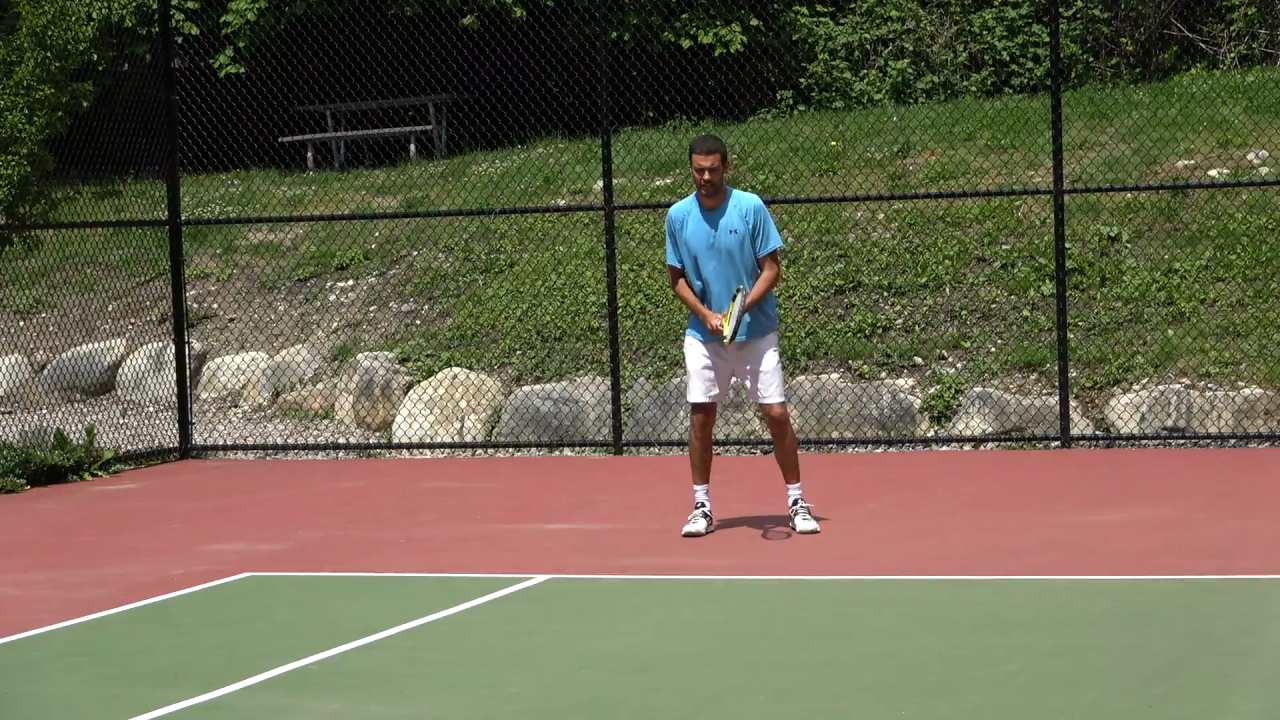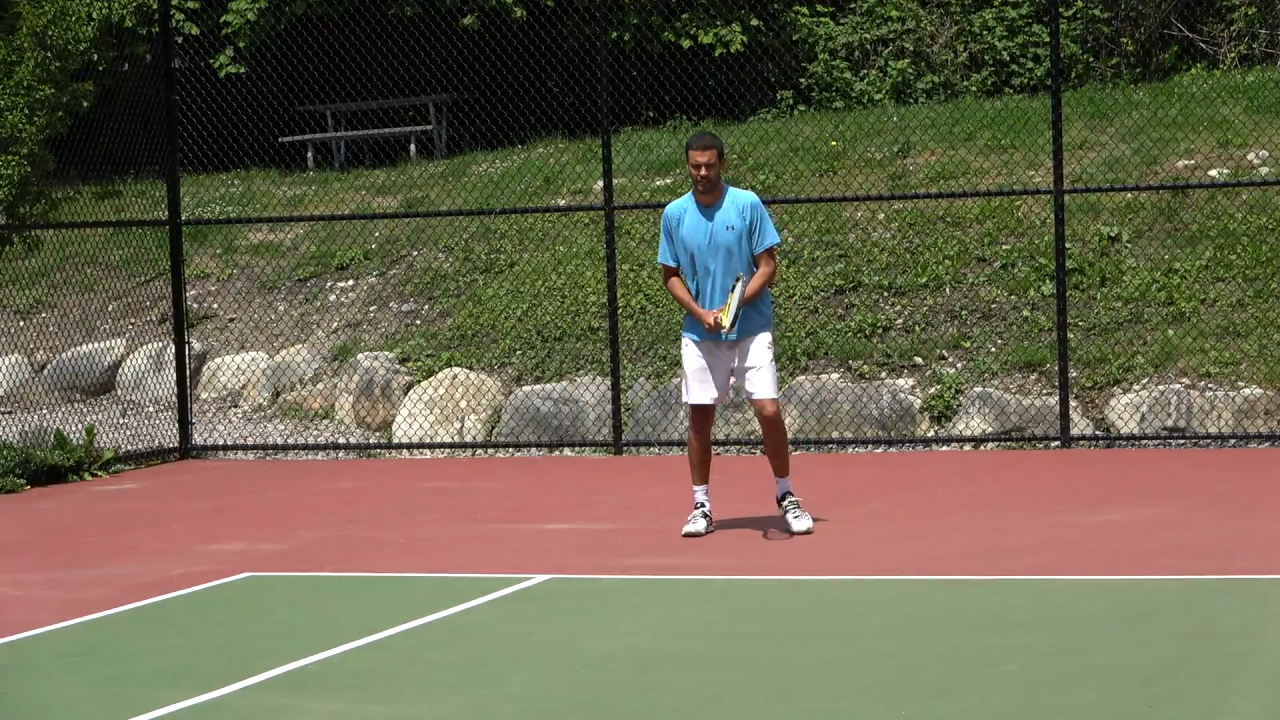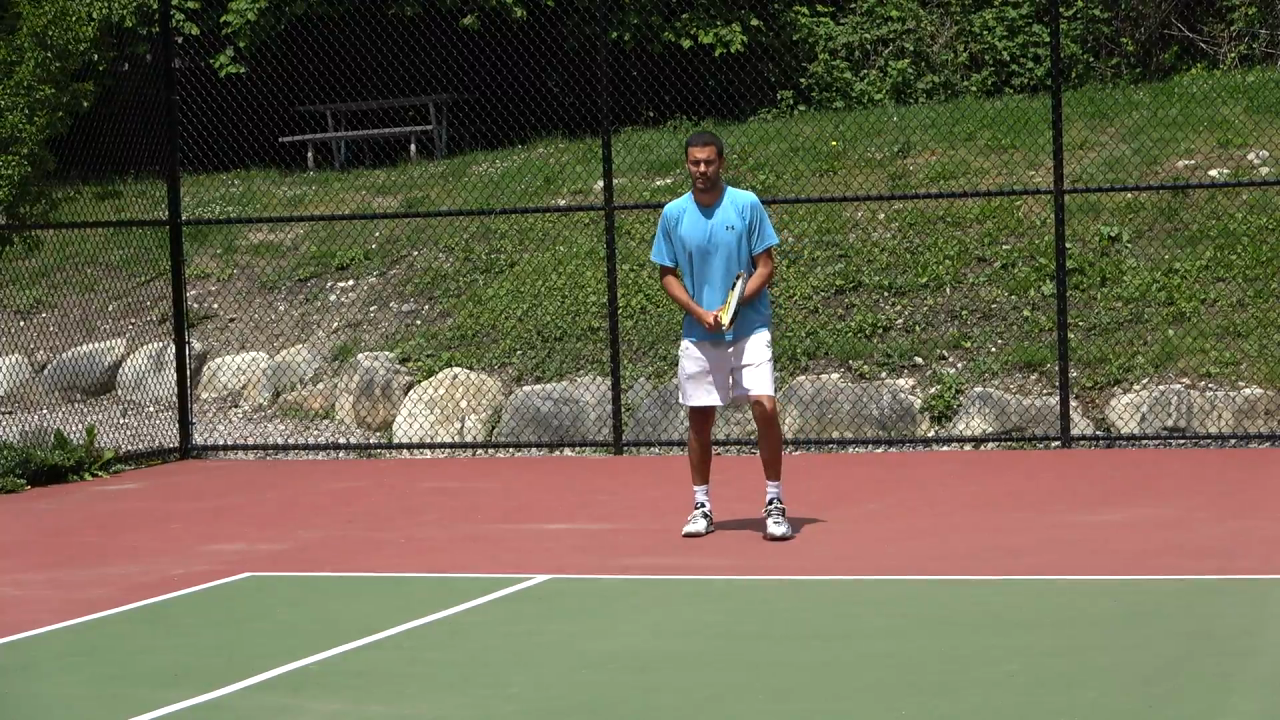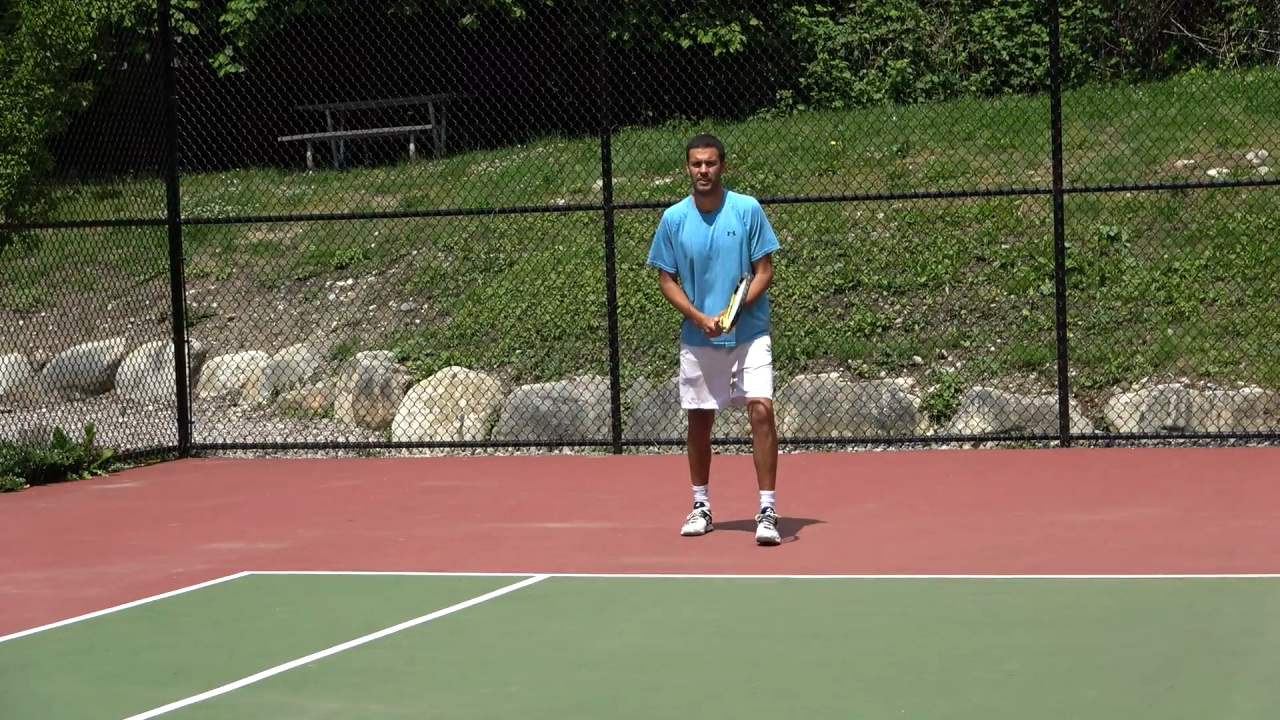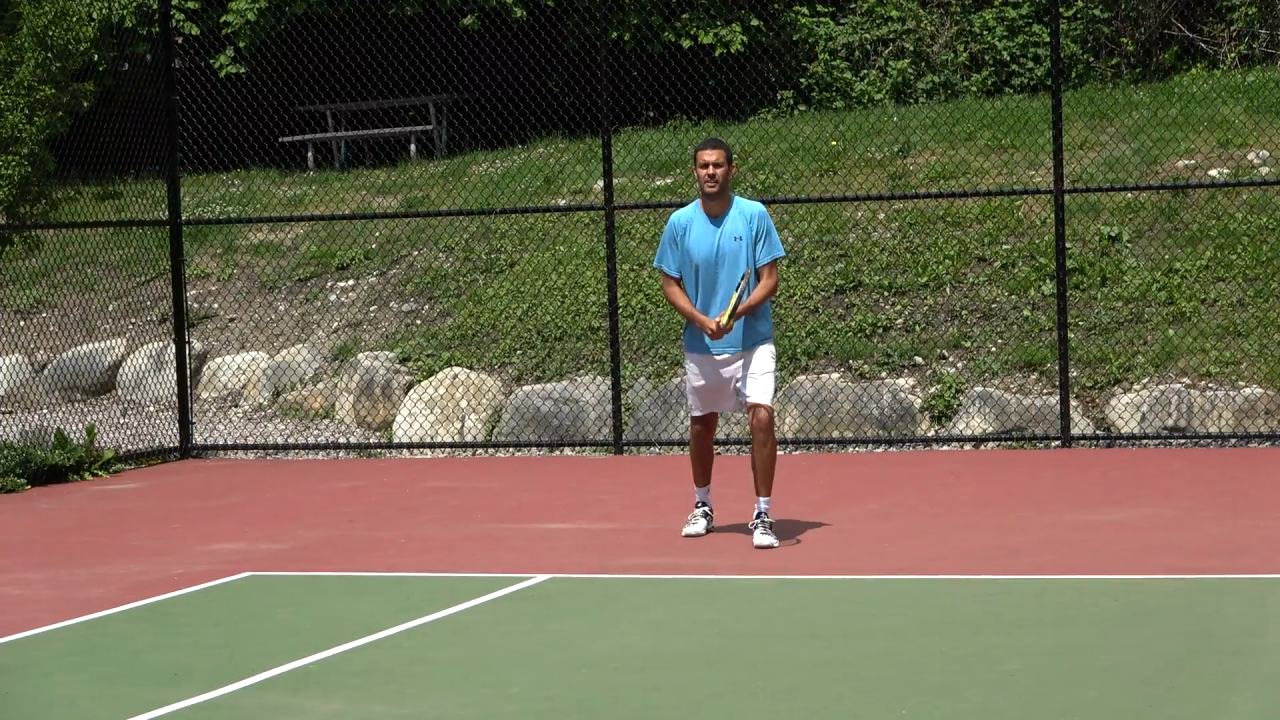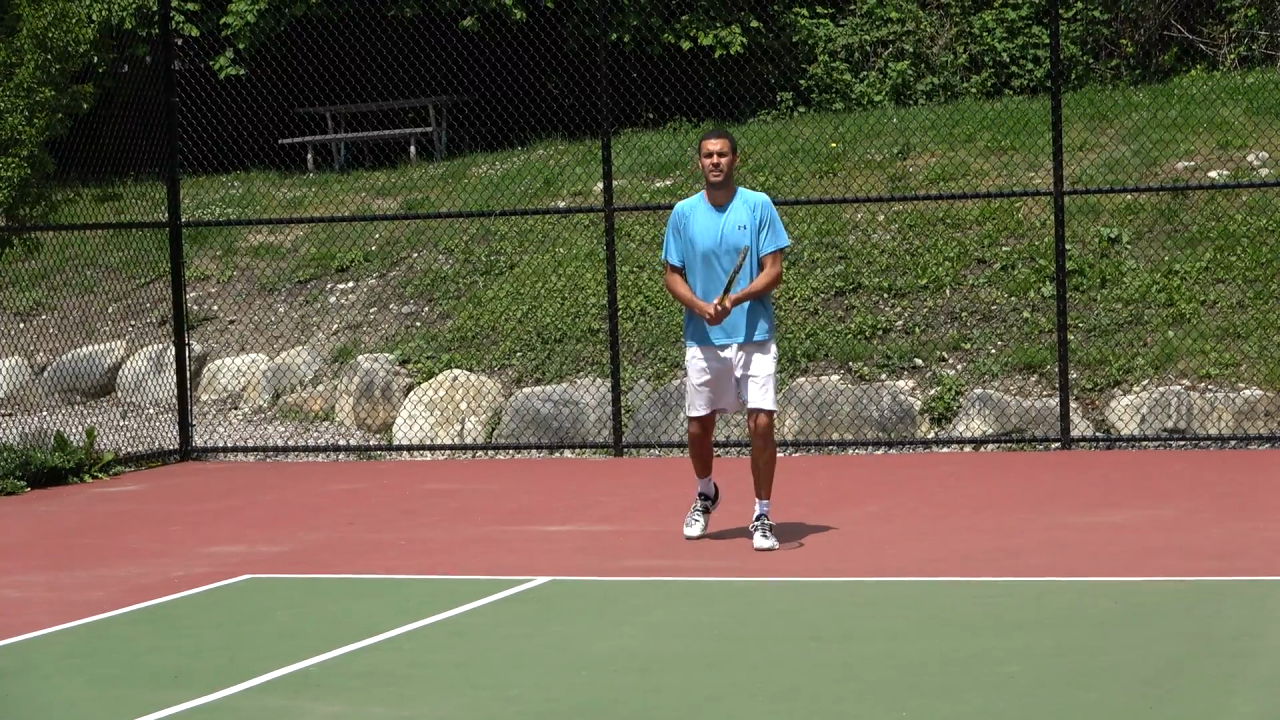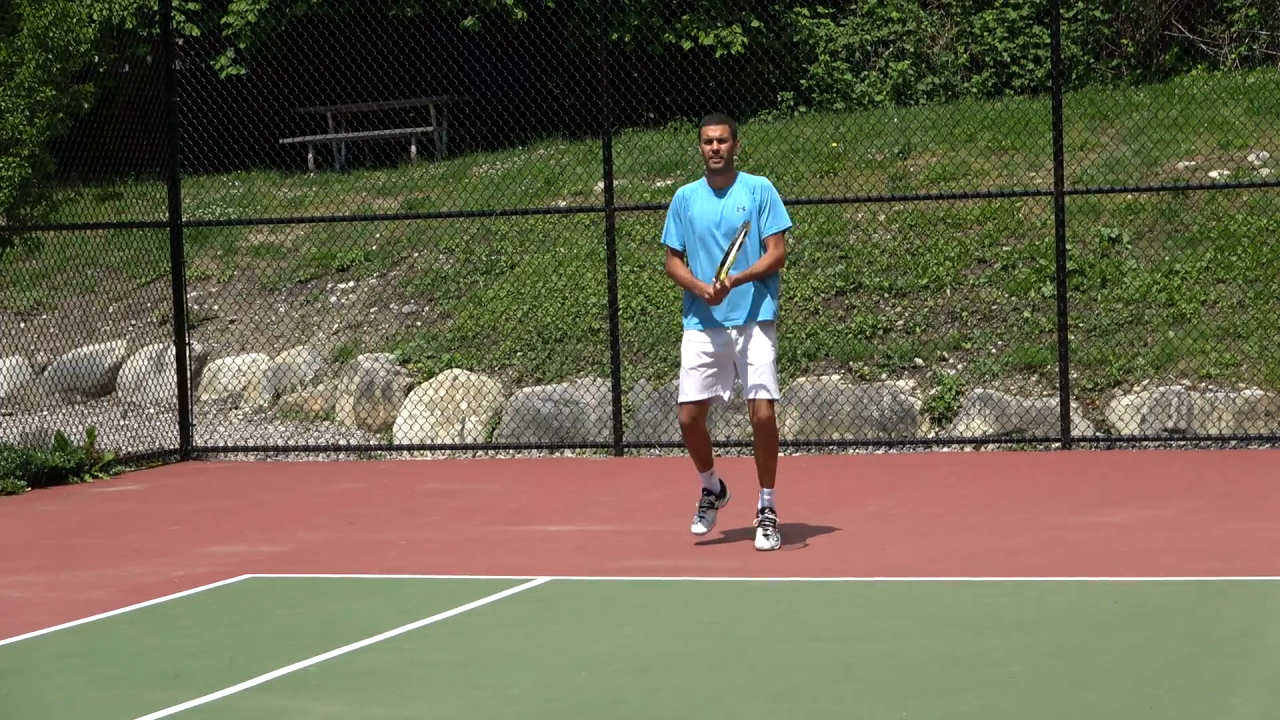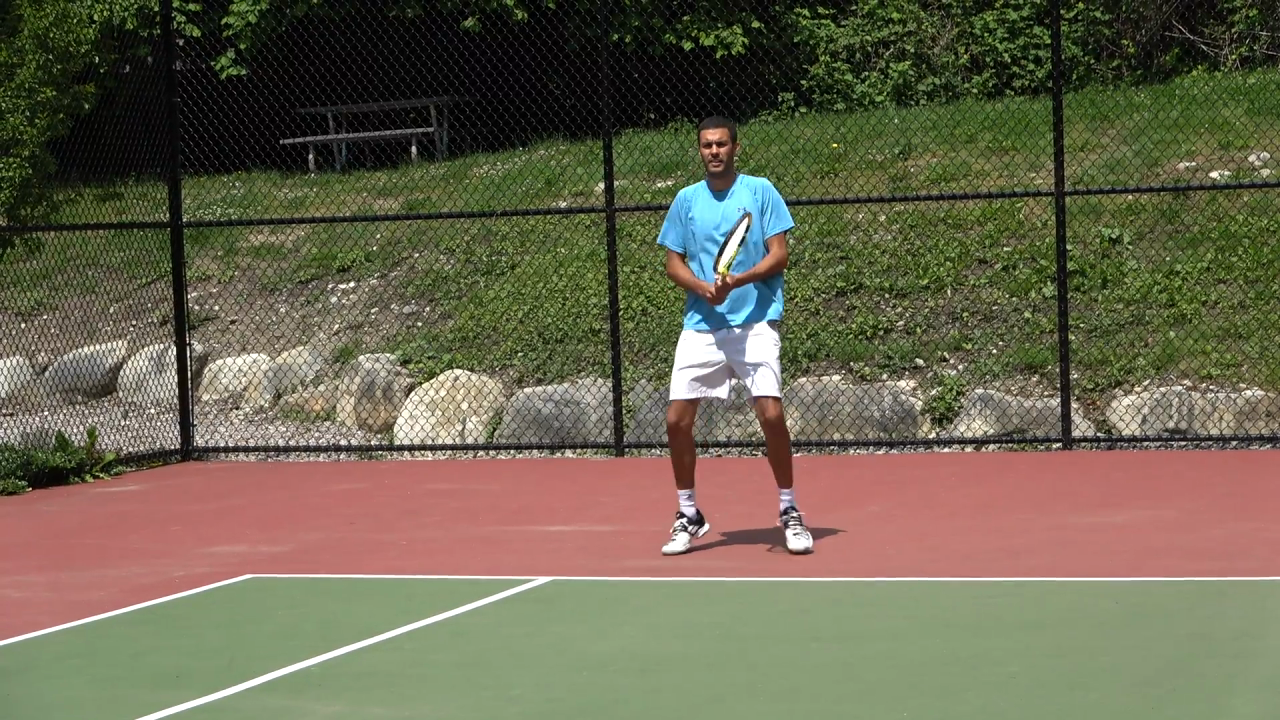
dt=0.1s
person 1, frame 1
left shoulder: (751, 207)
right shoulder: (677, 216)
left elbow: (771, 269)
right elbow: (677, 276)
left wrist: (739, 310)
right wrist: (705, 315)
left hip: (756, 333)
right hip: (703, 334)
left knee: (776, 414)
right knee: (701, 417)
left ankle: (796, 502)
right ankle: (702, 506)
person 1, frame 2
left shoulder: (748, 204)
right shoulder: (673, 214)
left elbow: (767, 266)
right elbow: (670, 275)
left wrist: (735, 306)
right wrist: (700, 313)
left hip: (751, 329)
right hip: (699, 334)
left knee: (768, 411)
right knee: (700, 418)
left ankle: (786, 495)
right ankle: (701, 506)
person 1, frame 3
left shoulder: (747, 205)
right shoulder: (672, 214)
left elbow: (766, 266)
right elbow: (668, 275)
left wrist: (733, 307)
right wrist: (700, 313)
left hip: (750, 329)
right hip: (697, 335)
left knee: (765, 406)
right knee: (700, 419)
left ankle: (774, 503)
right ankle: (702, 506)
person 1, frame 4
left shoulder: (748, 209)
right shoulder: (673, 218)
left elbow: (765, 272)
right elbow: (667, 280)
left wrist: (733, 312)
right wrist: (699, 317)
left hip: (749, 334)
right hip: (698, 339)
left knee: (761, 409)
right knee: (699, 422)
left ankle: (767, 510)
right ankle: (701, 505)
person 1, frame 5
left shoulder: (755, 215)
right shoulder: (679, 223)
left elbow: (770, 280)
right elbow: (670, 285)
left wrist: (736, 315)
right wrist: (701, 320)
left hip: (752, 340)
right hip: (701, 345)
left knee: (761, 417)
right knee: (701, 428)
left ankle: (762, 515)
right ankle: (704, 505)
person 1, frame 6
left shoulder: (760, 205)
right shoulder: (683, 213)
left elbow: (774, 270)
right elbow: (672, 275)
left wrist: (737, 299)
right wrist: (702, 307)
left hip: (754, 336)
right hip: (703, 339)
left knee: (761, 423)
right knee: (699, 428)
left ankle: (762, 516)
right ankle: (706, 493)
person 1, frame 7
left shoulder: (760, 189)
right shoulder: (685, 197)
left elbow: (777, 253)
right elbow: (673, 261)
left wrist: (734, 280)
right wrist: (701, 288)
left hip: (752, 322)
right hip: (701, 325)
left knee: (763, 415)
right knee: (689, 417)
left ankle: (766, 510)
right ankle: (712, 488)
person 1, frame 8
left shoulder: (761, 190)
right shoulder: (685, 200)
left elbow: (779, 255)
right elbow: (673, 264)
left wrist: (737, 280)
right wrist: (703, 287)
left hip: (756, 322)
right hip: (701, 326)
left knee: (771, 414)
right knee: (676, 419)
left ankle: (789, 512)
right ankle: (688, 515)
